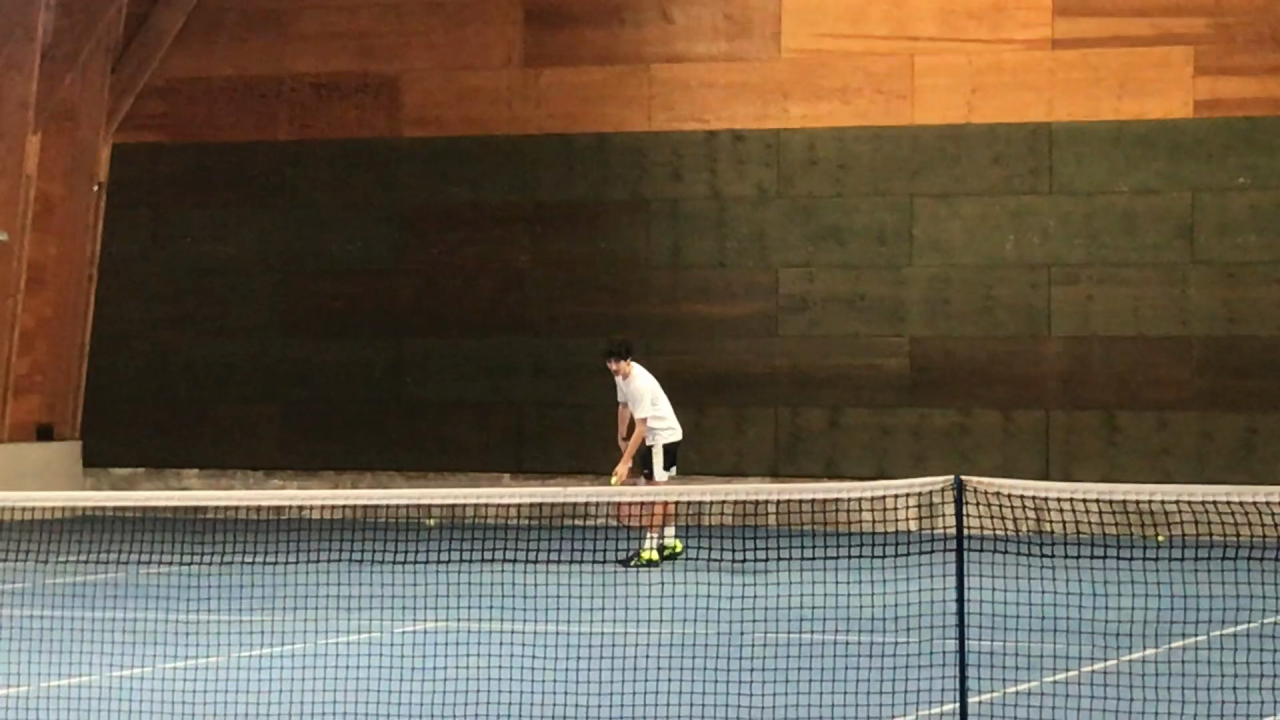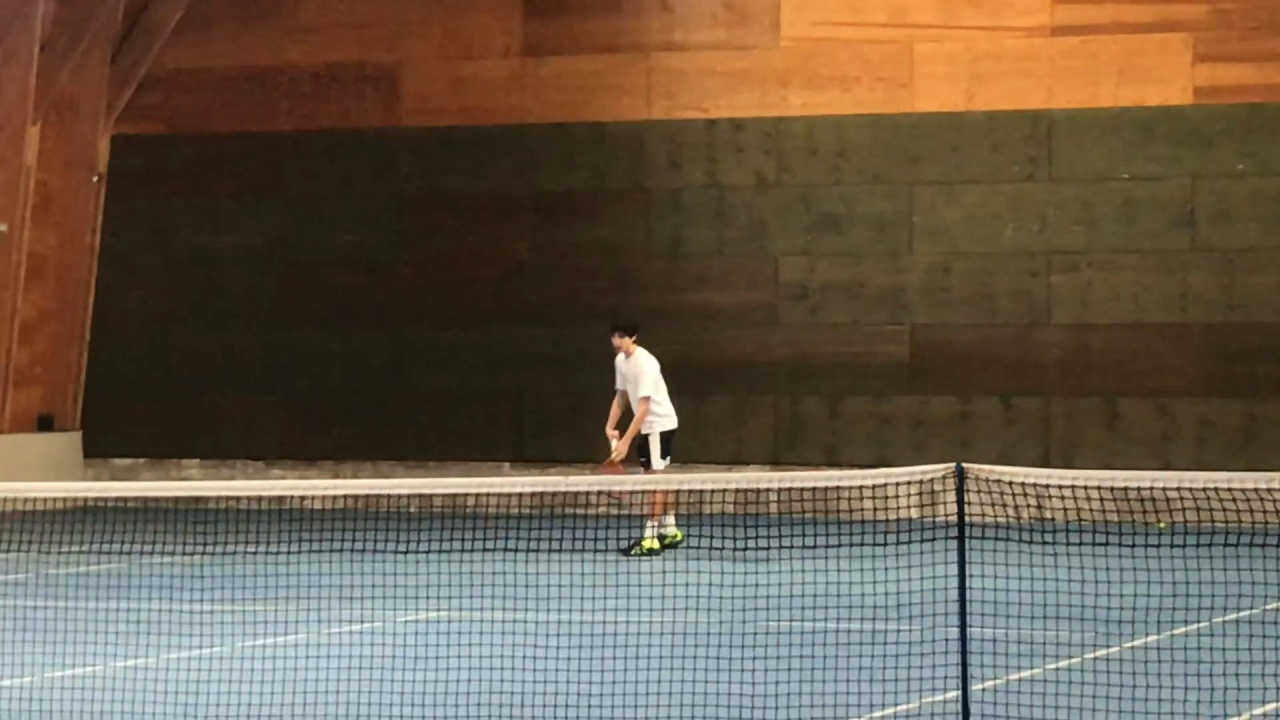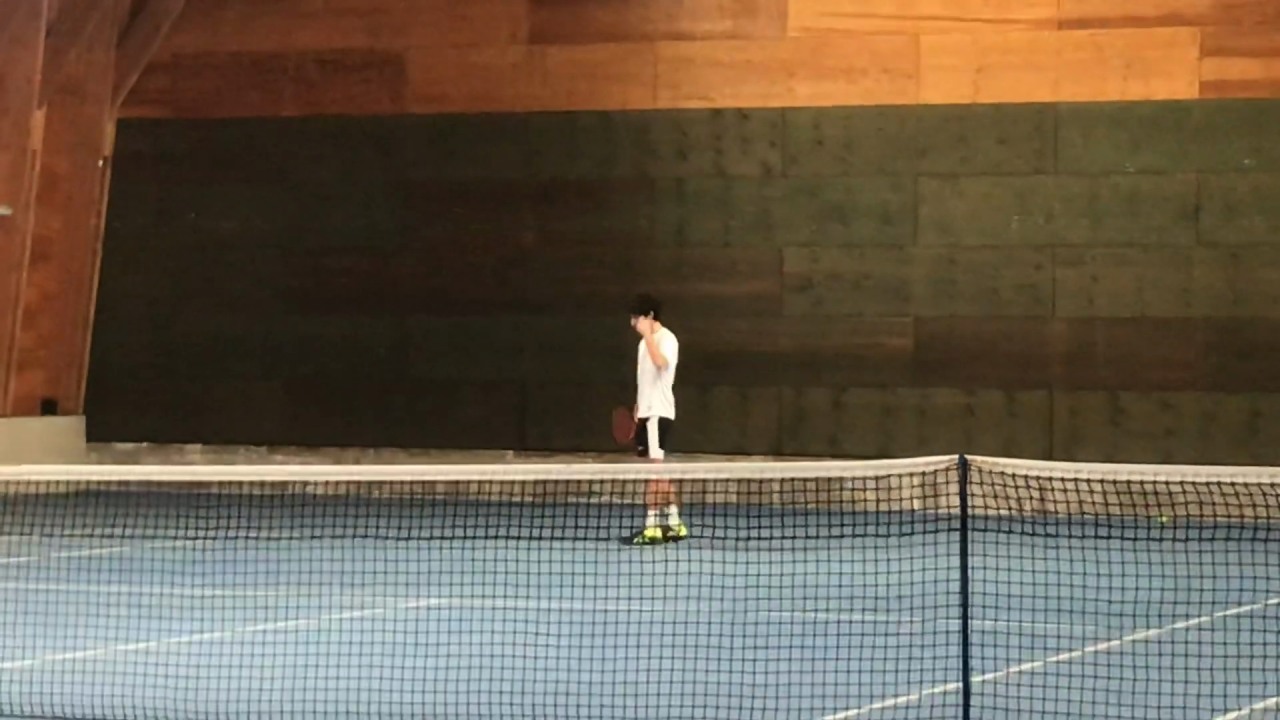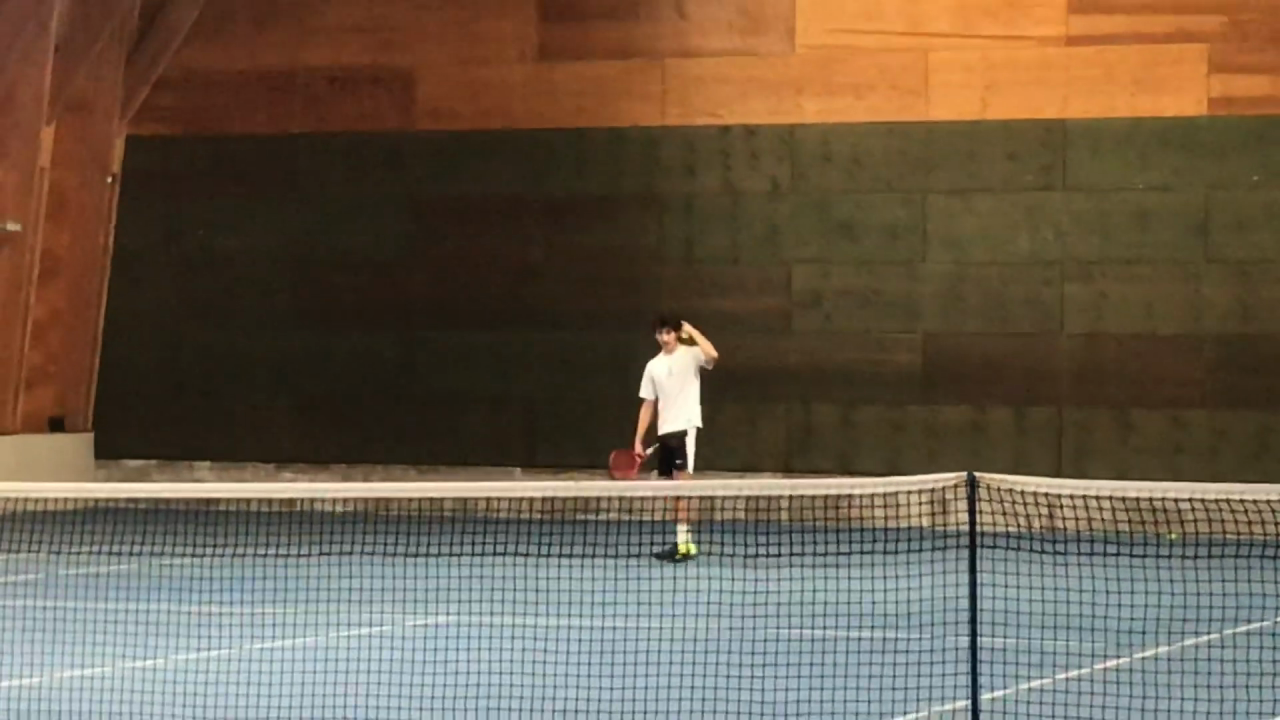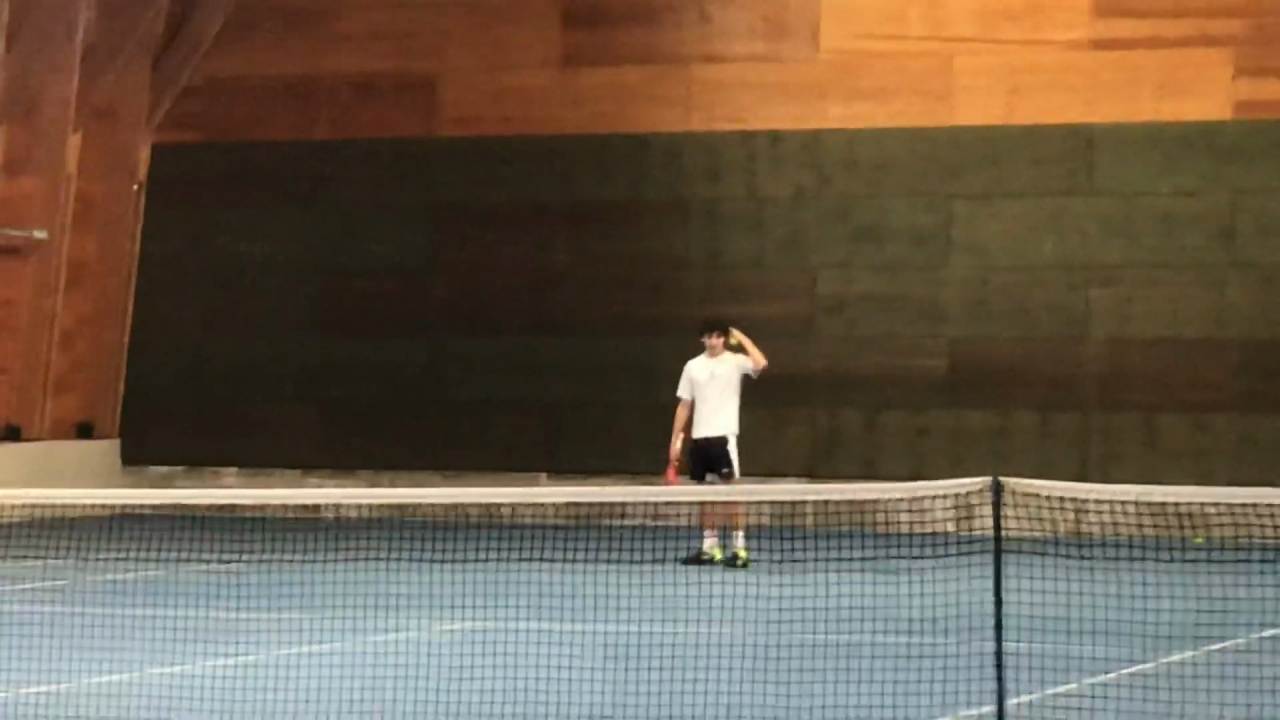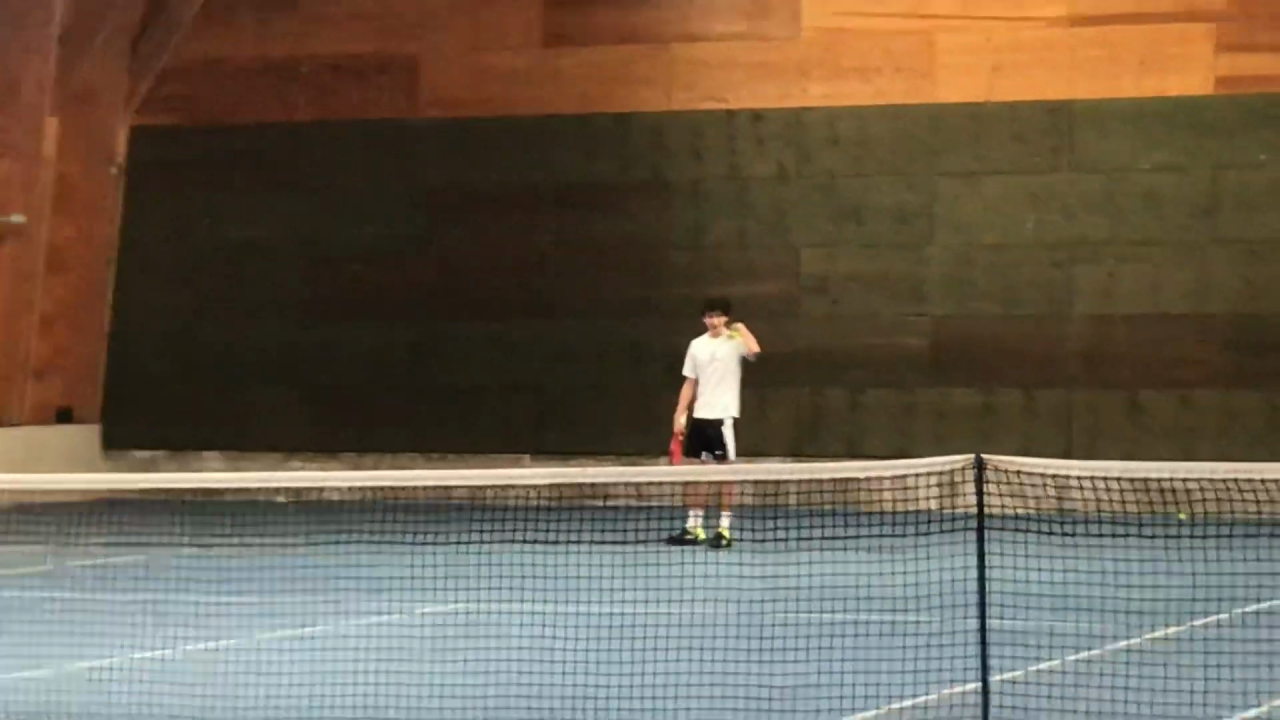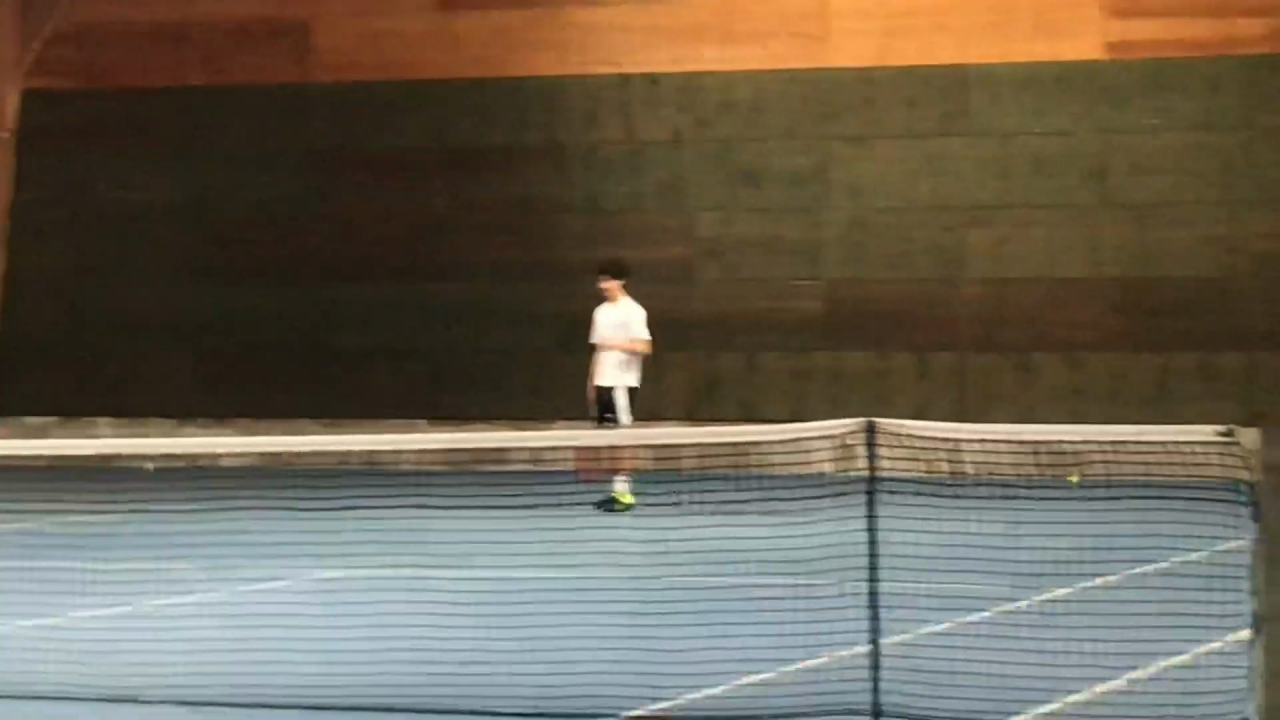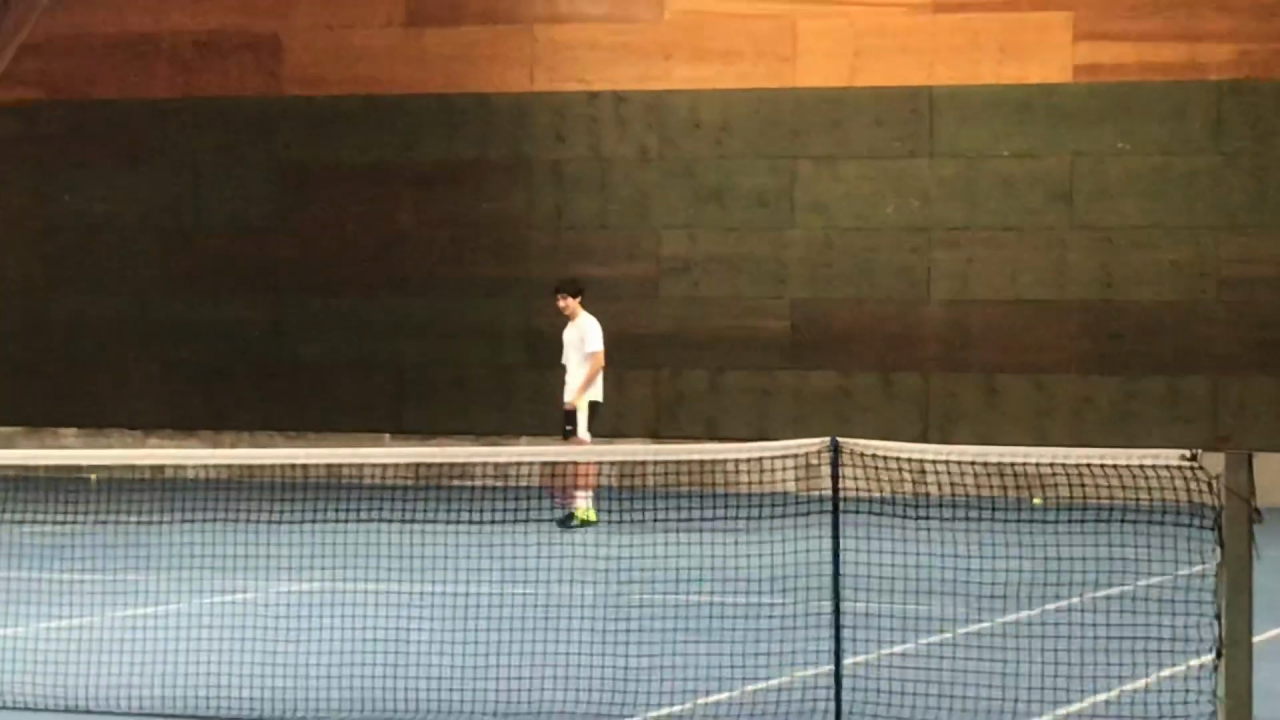
dt=0.5s
person 1, frame 1
left shoulder: (640, 384)
right shoulder: (622, 375)
left elbow: (640, 429)
right elbow: (623, 406)
left wrist: (624, 463)
right wrist: (621, 438)
left hip: (663, 436)
right hip: (662, 435)
left ankle: (650, 550)
right ankle: (670, 543)
person 1, frame 2
left shoulder: (644, 364)
right shoulder: (620, 360)
left elbow: (644, 407)
right elbow: (620, 396)
left wrist: (626, 441)
right wrist: (610, 426)
left hip: (659, 424)
right hip: (650, 426)
left ankle: (650, 539)
right ankle: (670, 532)
person 1, frame 3
left shoulder: (666, 339)
right shoulder: (645, 341)
left elbow: (660, 364)
left wrist: (647, 335)
right wrist: (637, 412)
left hip: (658, 412)
right hip: (647, 412)
left ankle: (652, 528)
right ankle: (674, 524)
person 1, frame 4
left shoulder: (690, 355)
right shoulder: (653, 365)
left elbow: (712, 355)
right elbow: (648, 405)
left wrist: (693, 332)
right wrist: (638, 440)
left hip: (686, 427)
right hip: (665, 432)
left knee: (683, 483)
left ankle: (684, 544)
right ankle: (681, 543)
person 1, frame 5
left shoulder: (735, 362)
right shoulder: (692, 366)
left elbow: (761, 364)
right elbow: (684, 405)
left wrist: (743, 339)
right wrist: (675, 439)
left hip: (724, 435)
right hip: (699, 436)
left ankle: (740, 548)
right ankle: (709, 548)
person 1, frame 6
left shoulder: (735, 342)
right shoulder: (696, 345)
left elbow: (754, 350)
right elbow: (690, 383)
left wrist: (741, 329)
right wrist: (678, 415)
left hip: (723, 416)
right hip: (699, 416)
left ankle: (724, 529)
right ankle: (693, 528)
person 1, frame 7
left shoulder: (632, 311)
right shoulder: (600, 312)
left elbow: (644, 348)
left wrist: (618, 345)
right wrist: (592, 382)
left hip: (622, 383)
right hip: (603, 383)
left ankle: (623, 493)
right ankle: (618, 490)
person 1, frame 8
left shoulder: (589, 324)
right shoulder: (568, 328)
left elbow: (598, 362)
left wrist: (579, 394)
right wrist: (570, 397)
left hip: (586, 398)
right hip: (573, 398)
left ankle: (580, 509)
right ankle: (585, 509)
